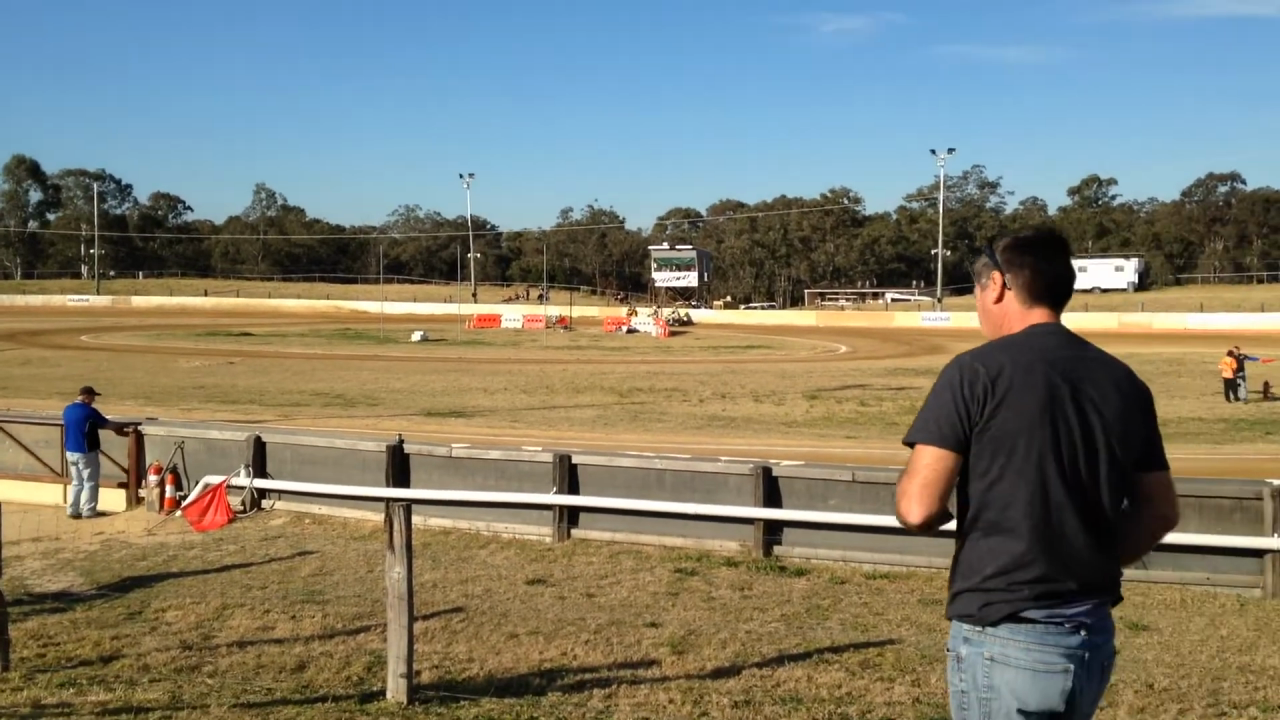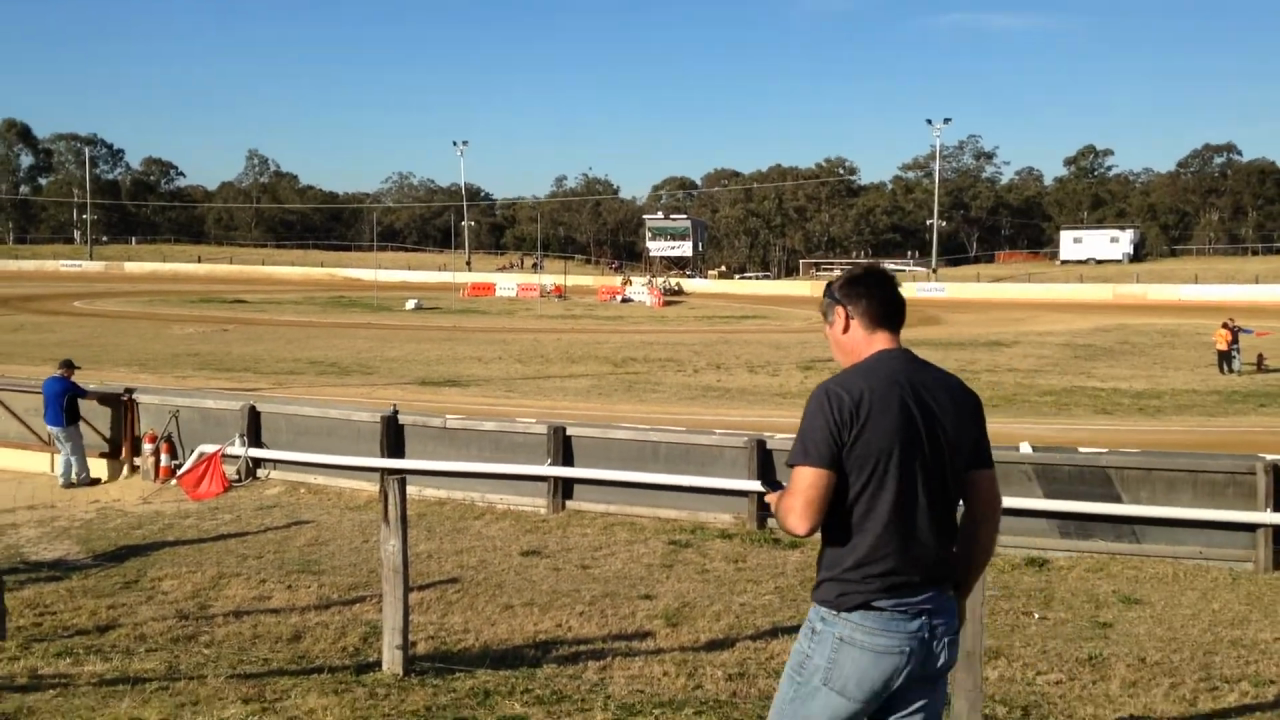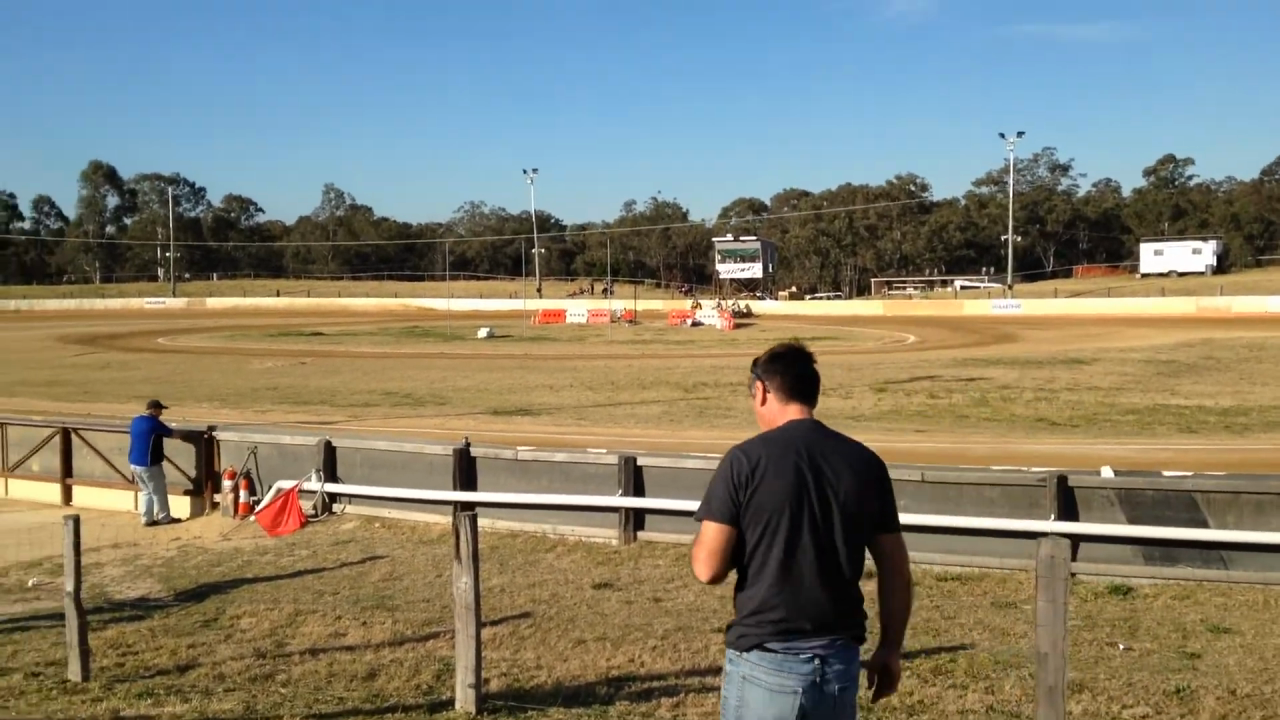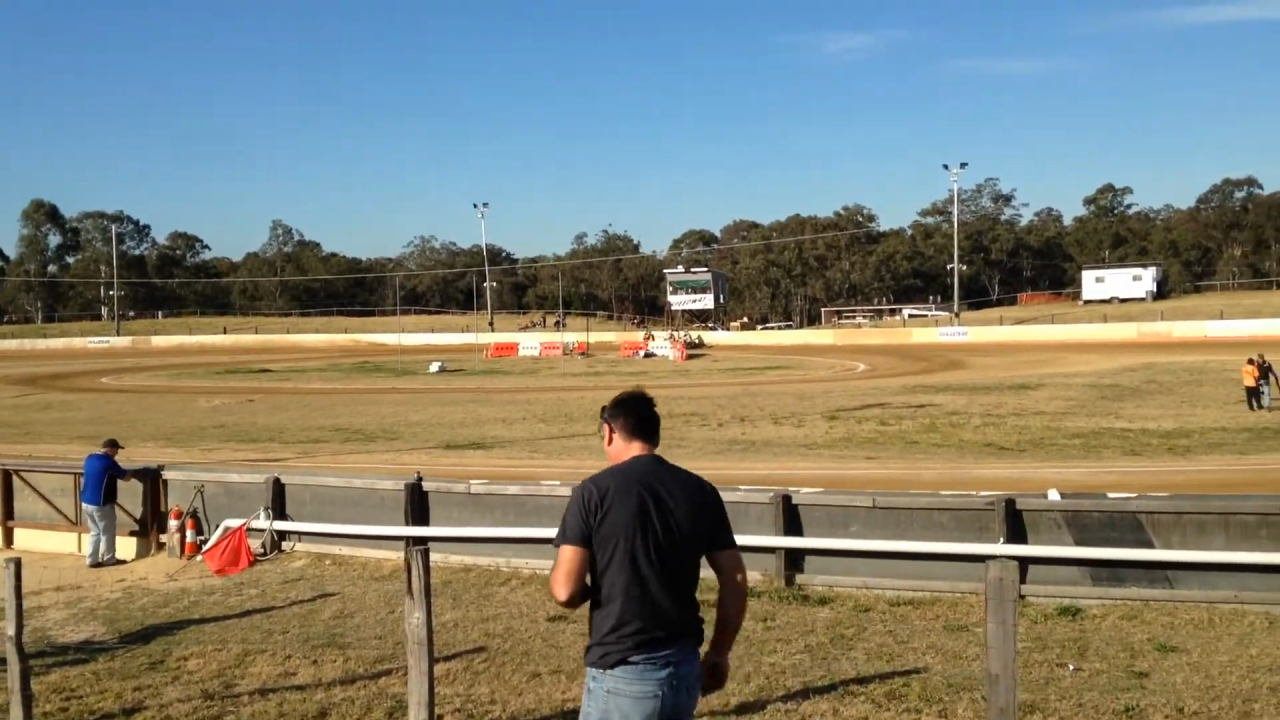
dt=0.5s
person 1, frame 1
left shoulder: (976, 372)
right shoulder: (1123, 382)
left elbow: (918, 506)
right elbow: (1159, 512)
left wrist: (949, 514)
left hip: (1003, 639)
right hip: (1091, 637)
person 1, frame 2
left shoulder: (839, 395)
right shoulder: (959, 396)
left elbow: (802, 517)
right elbow: (985, 508)
left wrist: (779, 501)
left hip: (856, 623)
right hip: (936, 621)
person 1, frame 3
left shoulder: (745, 460)
right shoulder: (865, 463)
left elbow: (708, 567)
right elbow: (895, 570)
right wrist: (889, 649)
left hip: (764, 662)
right hip: (838, 662)
person 1, frame 4
left shoulder: (596, 491)
right shoulder: (700, 491)
left elbow: (564, 590)
right elbow: (735, 581)
left wrist: (587, 591)
right wrist: (719, 653)
left hip: (622, 673)
right hip: (683, 667)
